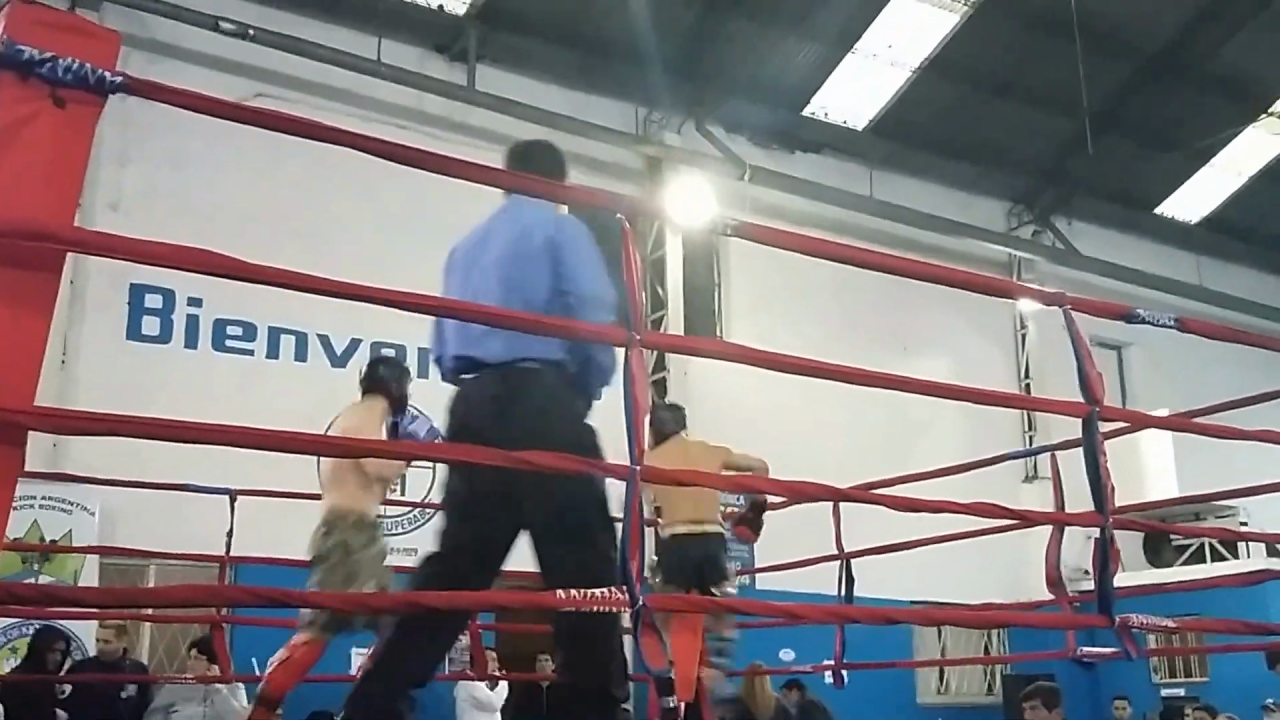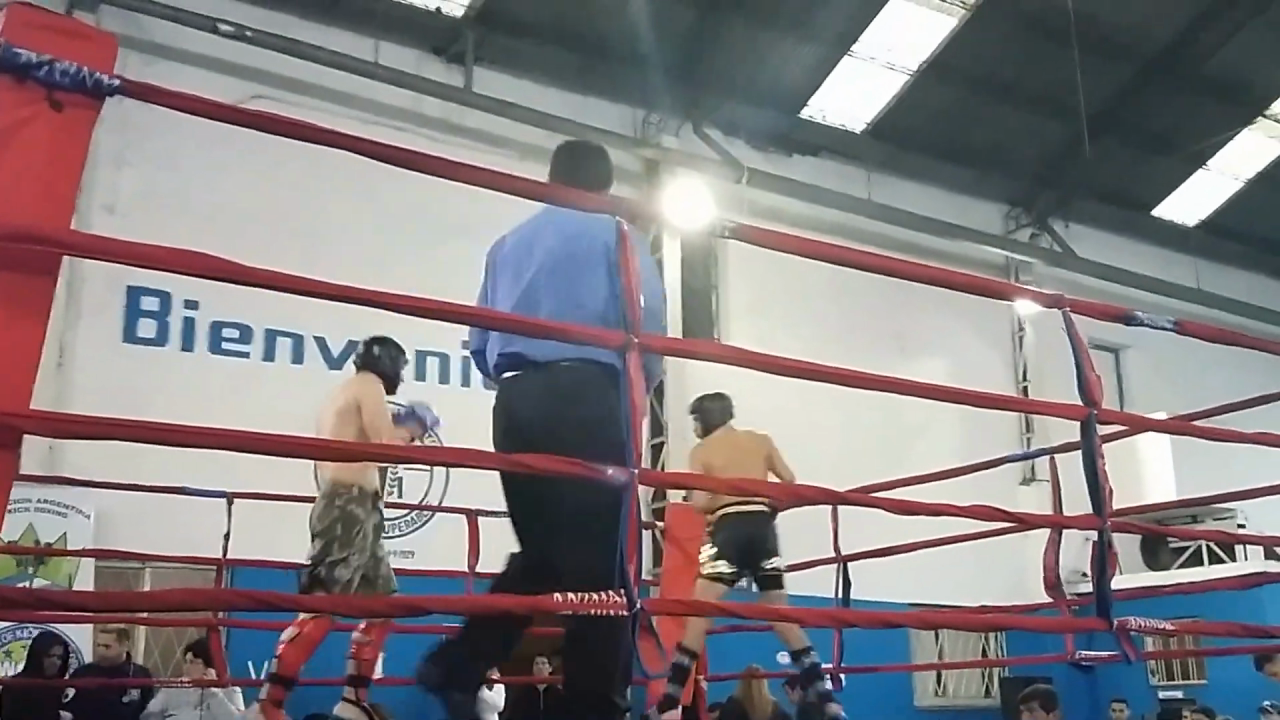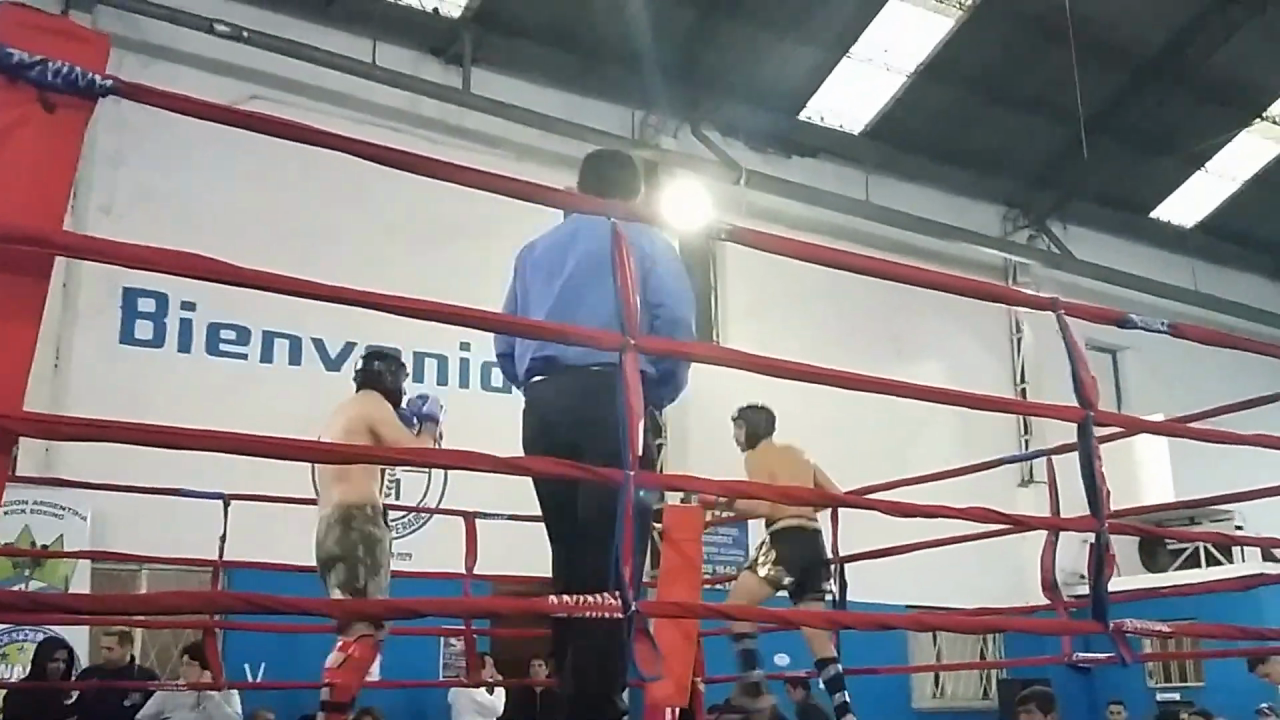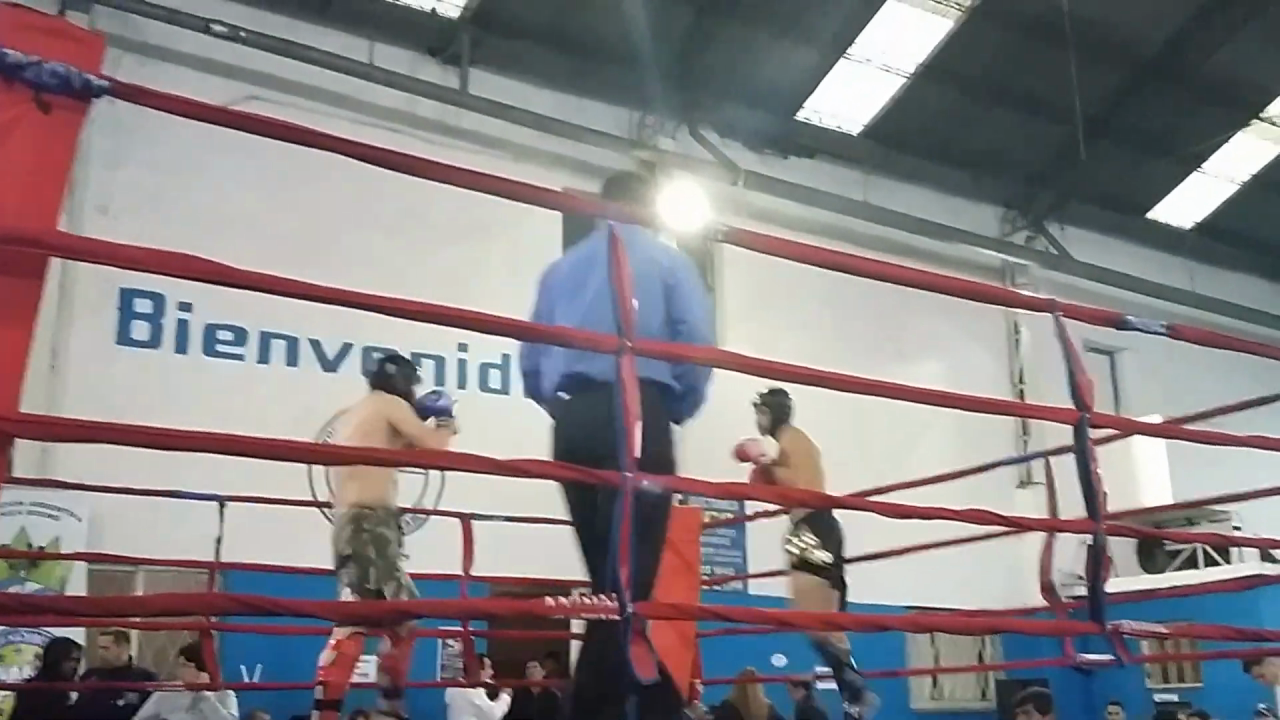
dt=0.2s
person 1, frame 1
left shoulder: (467, 245)
right shoulder: (561, 229)
left elbow: (443, 343)
right elbow: (592, 317)
right wrist: (590, 388)
left hip: (473, 404)
right hip: (542, 399)
left knee: (459, 564)
right knee: (582, 562)
person 1, frame 2
left shoulder: (510, 243)
right shoulder: (611, 232)
left elbow: (480, 338)
right elbow: (645, 320)
left hip: (516, 399)
right hip: (584, 398)
left knee: (539, 557)
right knee: (597, 566)
person 1, frame 3
left shoulder: (537, 249)
right shoulder: (646, 242)
left elbow: (506, 344)
right elbow: (676, 328)
right wrist: (657, 396)
left hip: (545, 408)
right hip: (611, 402)
left knee: (575, 565)
right knee: (611, 569)
person 1, frame 4
left shoulder: (561, 268)
right shoulder: (665, 260)
left elbow: (531, 363)
right elbow: (697, 342)
right wrist: (678, 408)
left hip: (573, 421)
right hip: (636, 416)
left knee: (606, 575)
right knee: (626, 578)
person 2, frame 1
left shoulder: (354, 417)
right shoulder: (364, 417)
right elbow: (381, 468)
left wrist: (403, 439)
right wrist: (412, 442)
left hip: (360, 536)
right hip: (347, 533)
right knee: (316, 632)
person 2, frame 2
left shoulder: (347, 395)
right shoulder: (369, 387)
right elbow: (386, 443)
left wrist: (400, 426)
right wrist: (415, 426)
left hip: (358, 509)
right hip: (348, 505)
person 2, frame 3
left shoulder: (339, 415)
right shoulder: (374, 406)
left wrist: (402, 427)
right wrist: (428, 421)
left hip: (333, 526)
right hip: (357, 524)
left knee: (369, 624)
right knee: (359, 627)
person 2, frame 4
left shoulder: (349, 416)
right shoulder: (388, 404)
right elbow: (436, 448)
left wrist: (409, 435)
right wrist: (444, 417)
left hip: (353, 525)
right hip: (372, 526)
left knee: (403, 617)
right knee: (354, 625)
person 3, frame 1
left shoulder: (652, 459)
right shoulder: (712, 452)
right elbow: (761, 468)
right wrist: (754, 512)
left hip: (676, 547)
right hip: (713, 544)
left knee: (663, 624)
right knee: (722, 618)
left ankle: (667, 709)
right ankle: (718, 674)
person 3, frame 2
left shoulder: (702, 450)
right shoulder: (761, 441)
left elbow: (700, 502)
right elbow: (791, 483)
left hip: (728, 528)
right hip: (763, 528)
left knee: (697, 615)
right knee: (782, 618)
person 3, frame 3
left shoulder: (755, 458)
right shoulder: (798, 456)
left elbow: (761, 507)
right elbow: (836, 495)
left wrist: (726, 505)
left hip: (786, 541)
right hip: (813, 543)
left knee: (734, 604)
right knee: (816, 633)
left ankle: (753, 691)
person 3, frame 4
left shoulder: (791, 440)
right shoulder: (795, 442)
left elbow: (805, 488)
left wrist: (767, 466)
right wrist: (768, 475)
left hip: (814, 529)
right hip: (824, 529)
left knee: (805, 614)
left ankle: (854, 689)
